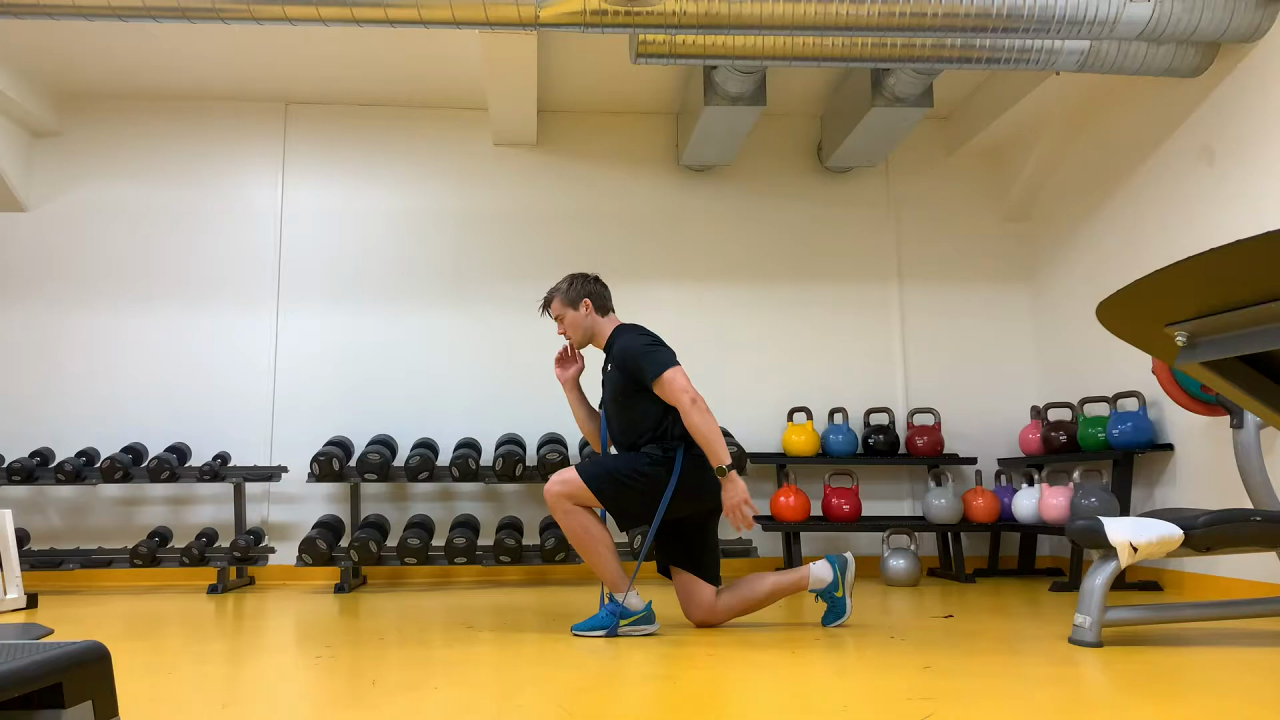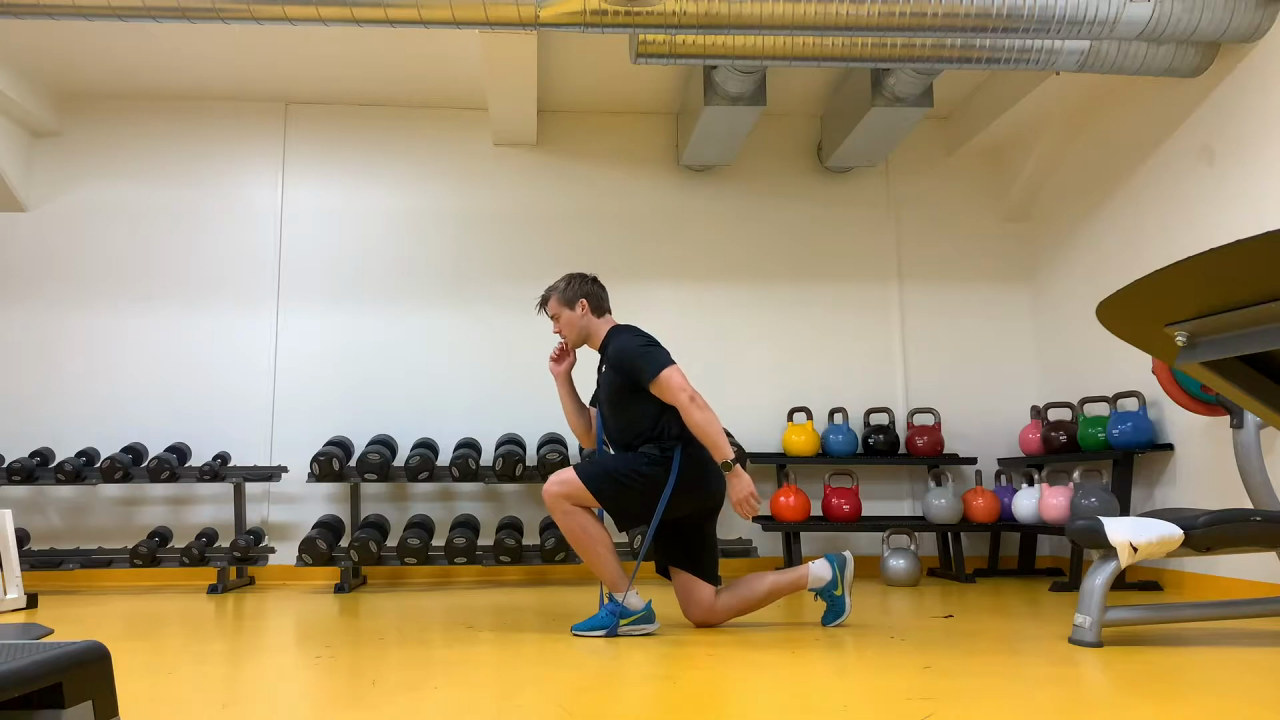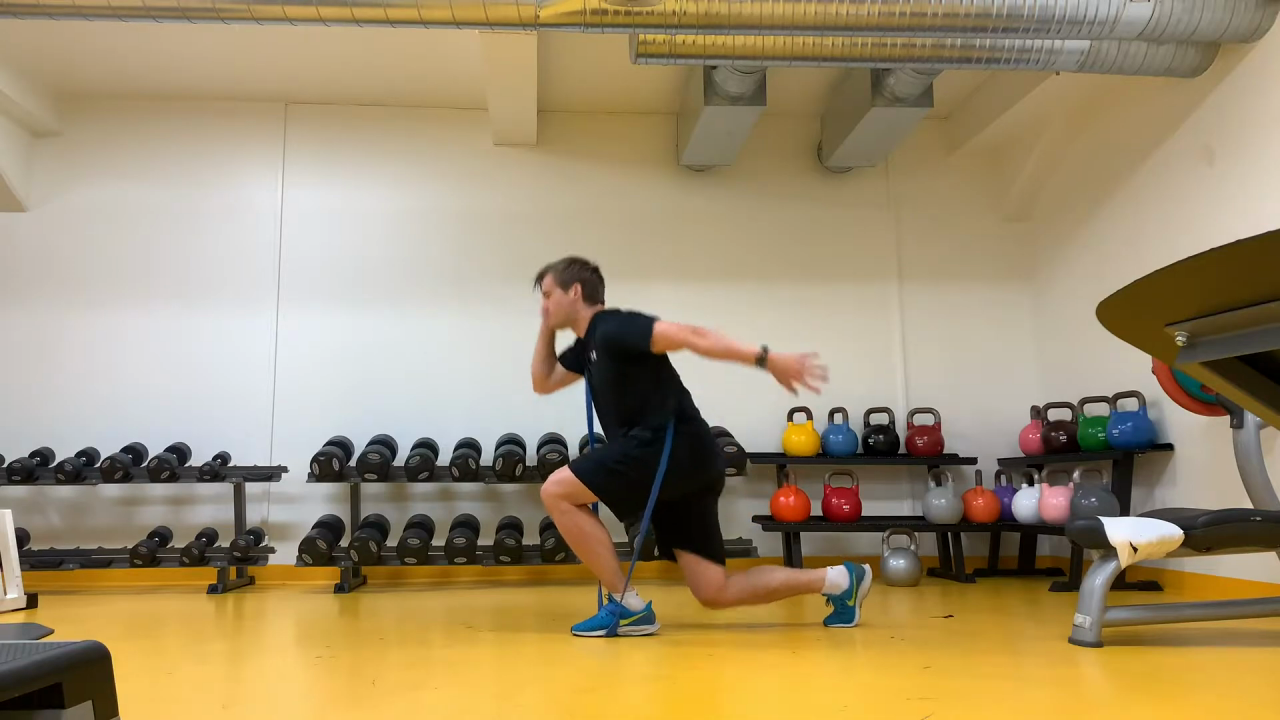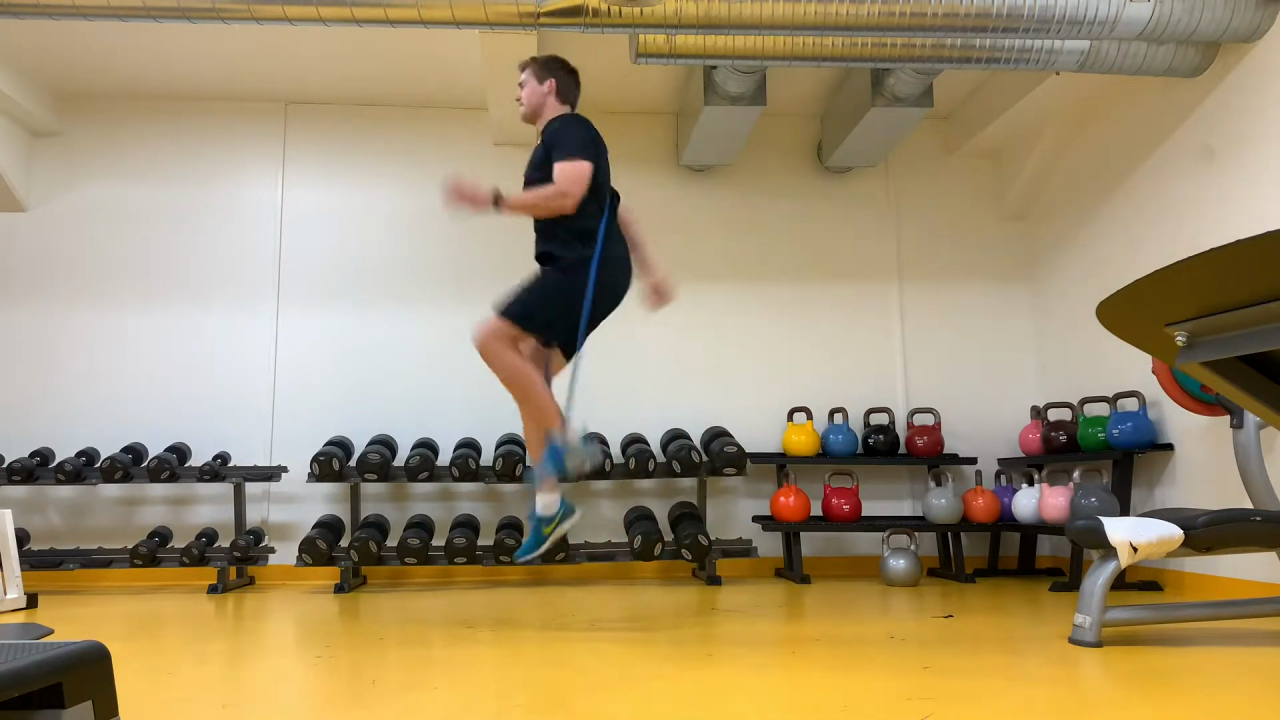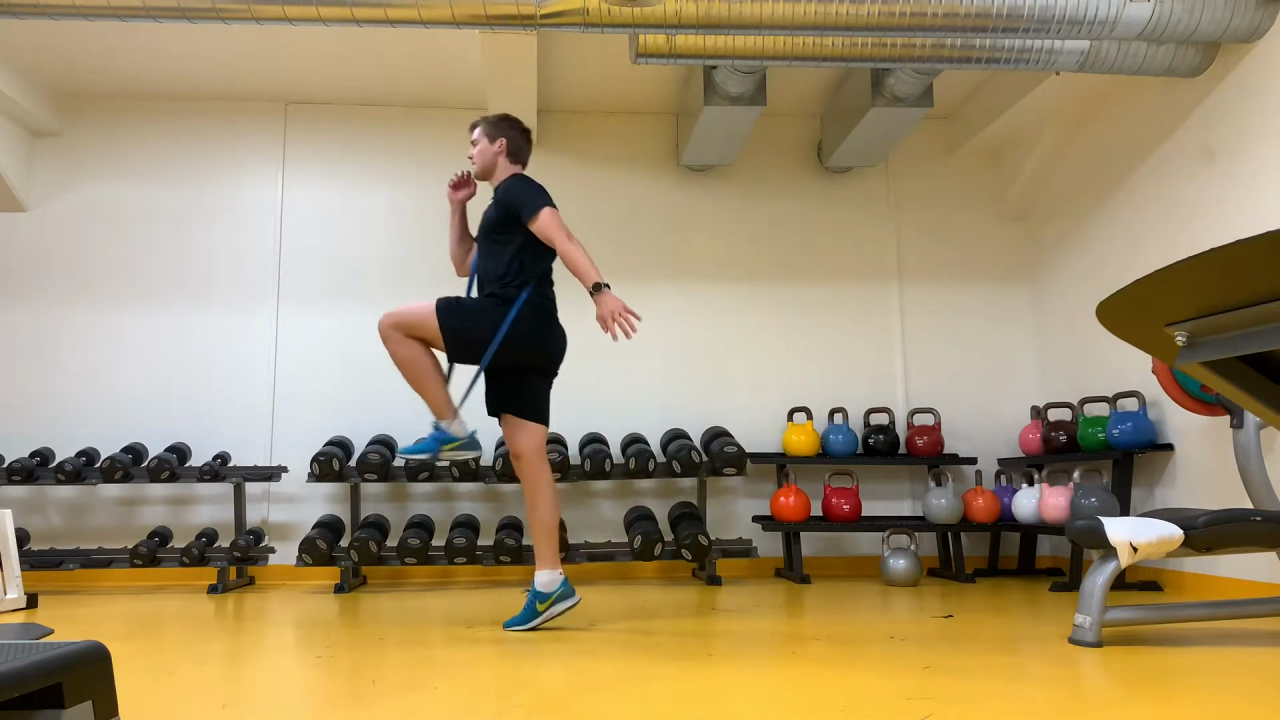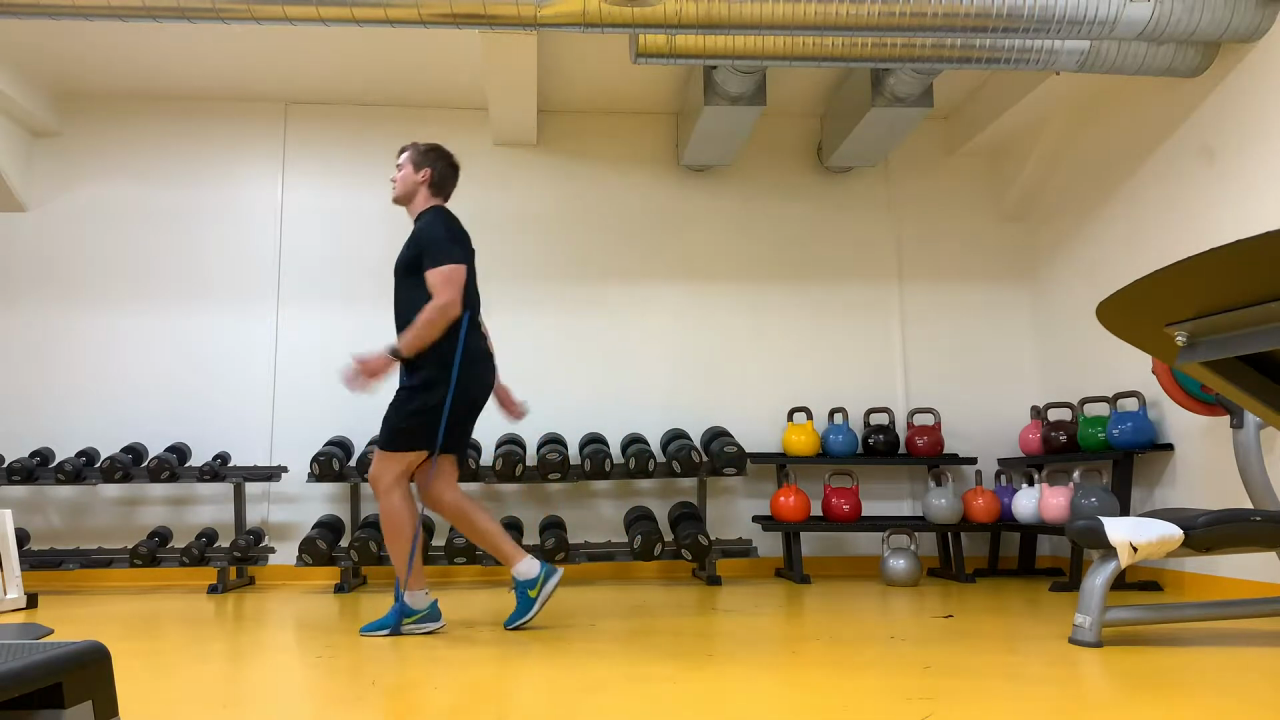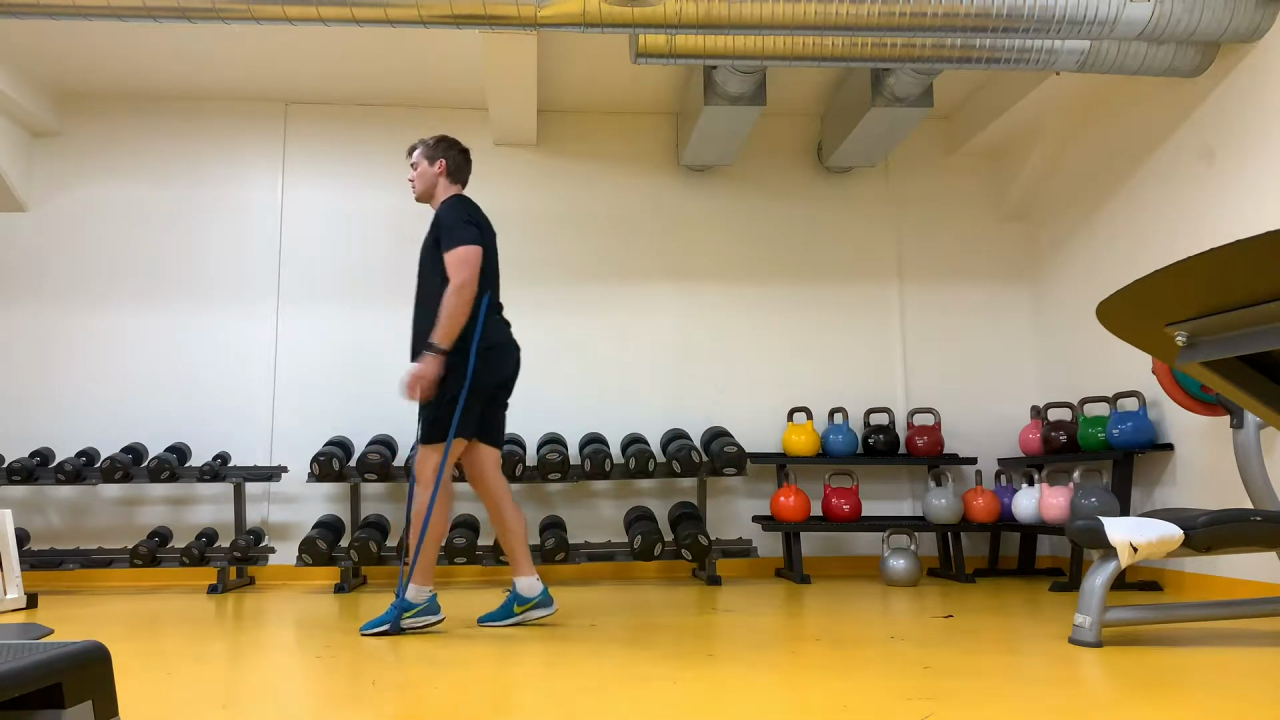
dt=0.5s
person 1, frame 1
left shoulder: (632, 344)
right shoulder: (616, 360)
left elbow: (690, 402)
right elbow: (601, 441)
left wrist: (728, 475)
right wrist: (571, 386)
left hip: (678, 467)
right hip: (680, 481)
left knee: (559, 490)
right knee: (705, 611)
left ankle: (628, 606)
right ankle: (824, 574)
person 1, frame 2
left shoulder: (627, 346)
right shoulder: (610, 360)
left elbow: (689, 400)
right elbow: (589, 437)
left wrist: (732, 469)
right wrist: (562, 379)
left hip: (676, 468)
right hip: (681, 481)
left knee: (558, 490)
right knee: (706, 611)
left ankle: (627, 606)
right ankle: (822, 573)
person 1, frame 3
left shoulder: (616, 328)
right shoulder: (591, 345)
left elbow: (692, 335)
right elbow: (543, 384)
left wrist: (767, 359)
right wrist: (547, 329)
left hip: (671, 448)
right hip: (687, 461)
left knee: (556, 493)
right knee: (716, 593)
left ankle: (627, 607)
right ankle: (840, 580)
person 1, frame 4
left shoulder: (570, 130)
right shoulder: (561, 140)
left elbow: (567, 197)
right elbow: (617, 212)
left wrist: (492, 199)
right wrist: (649, 269)
left hip: (588, 267)
right hip: (576, 268)
left knee: (493, 339)
right knee: (529, 372)
left ankle: (556, 438)
right ankle: (548, 504)
person 1, frame 5
left shoulder: (519, 190)
right shoulder: (503, 205)
left elbow: (562, 239)
right elbow: (464, 264)
left wrist: (600, 291)
right wrist: (458, 208)
left hip: (516, 322)
right hip: (525, 337)
left knee: (394, 323)
right knee: (527, 456)
left ankle: (450, 429)
right ankle: (550, 585)
person 1, frame 6
left shoulder: (434, 227)
right shoulder: (437, 231)
left elbow: (446, 304)
right elbow: (466, 317)
left wrist: (391, 356)
right wrist: (494, 385)
left hip: (444, 375)
right hip: (457, 375)
left knee: (384, 477)
right knee: (437, 491)
left ankle: (416, 605)
right ankle: (529, 572)
person 1, frame 7
left shoulder: (454, 213)
right shoulder: (465, 220)
left elbow: (463, 287)
left wrist: (432, 356)
left hip: (471, 360)
right hip: (484, 363)
left knee: (430, 472)
right knee: (484, 474)
left ankle: (417, 599)
right ankle: (530, 591)
